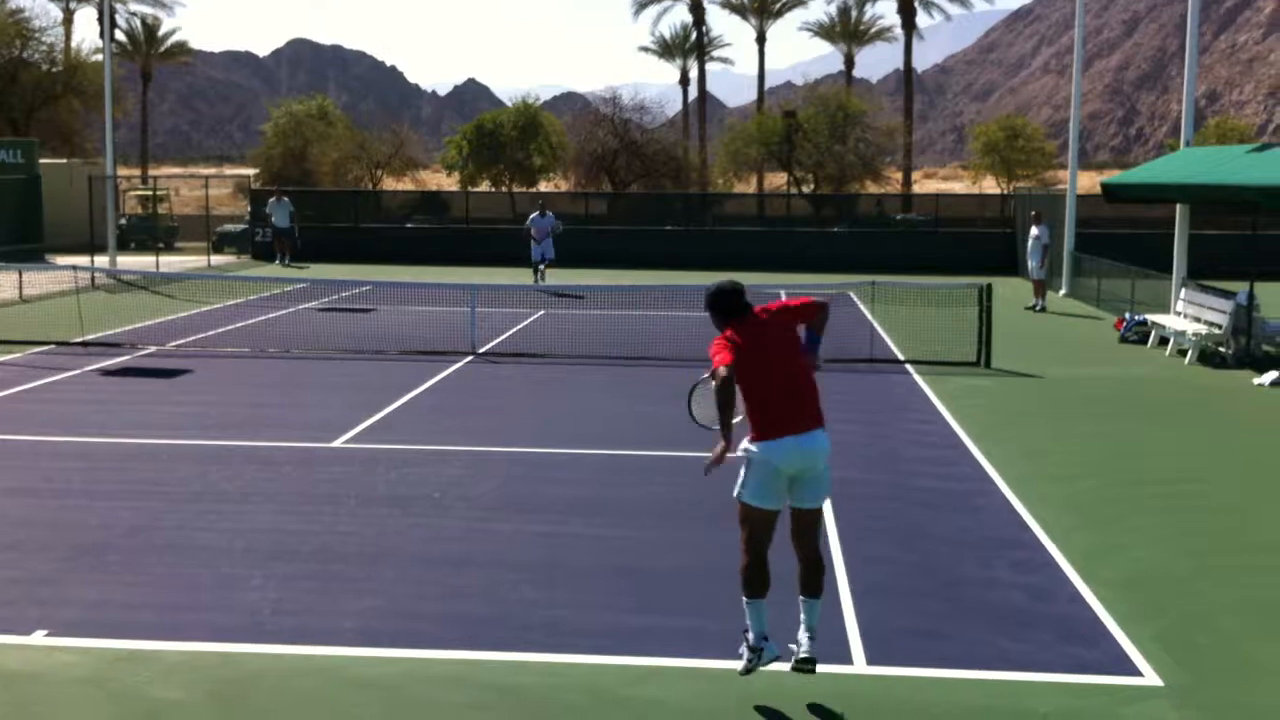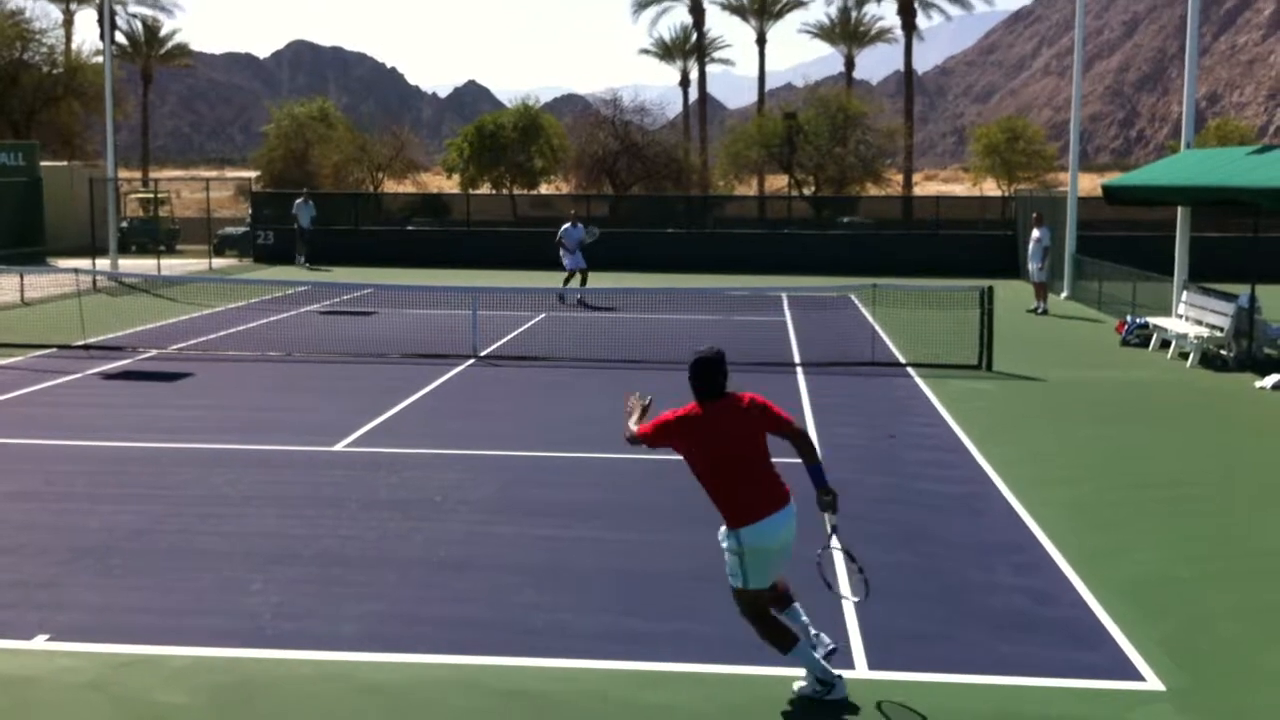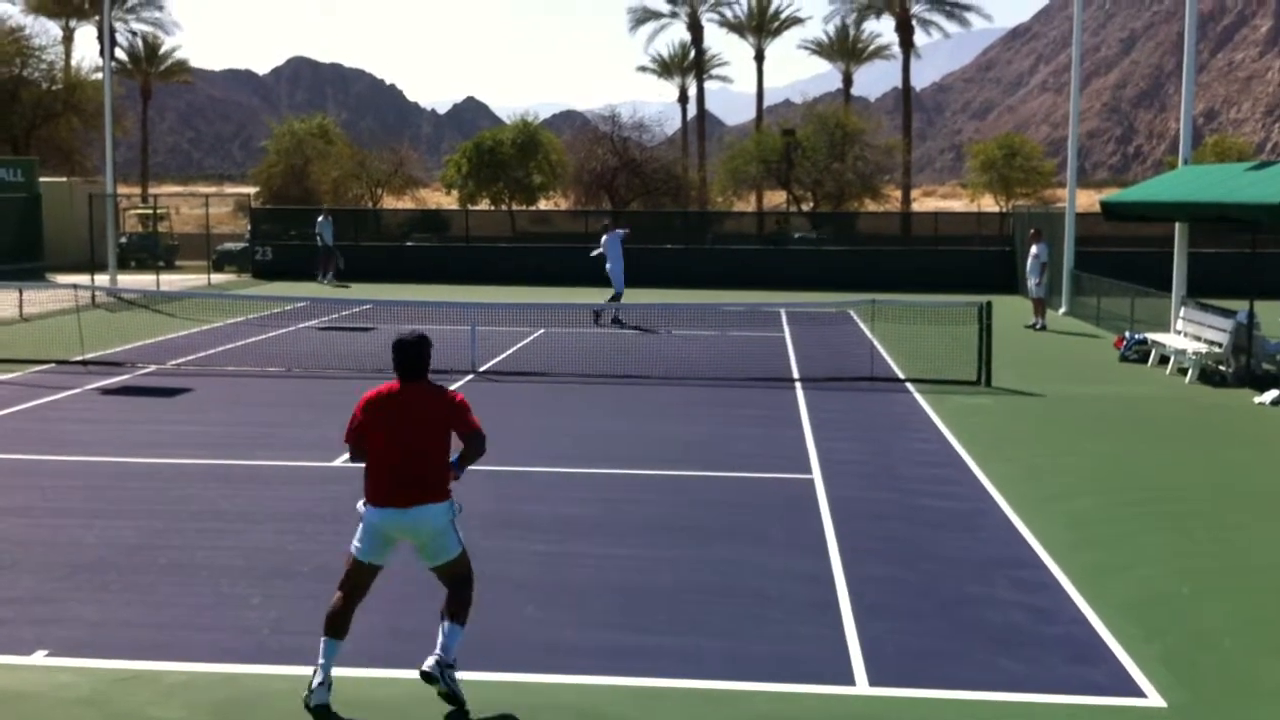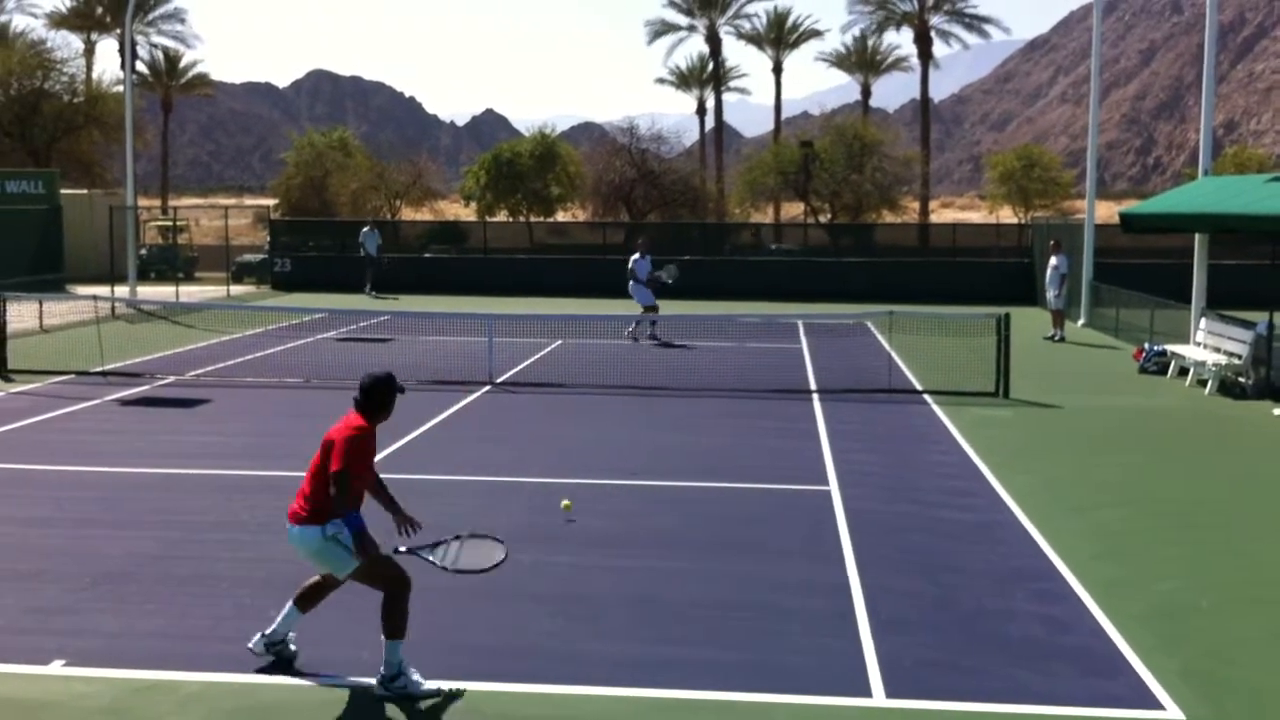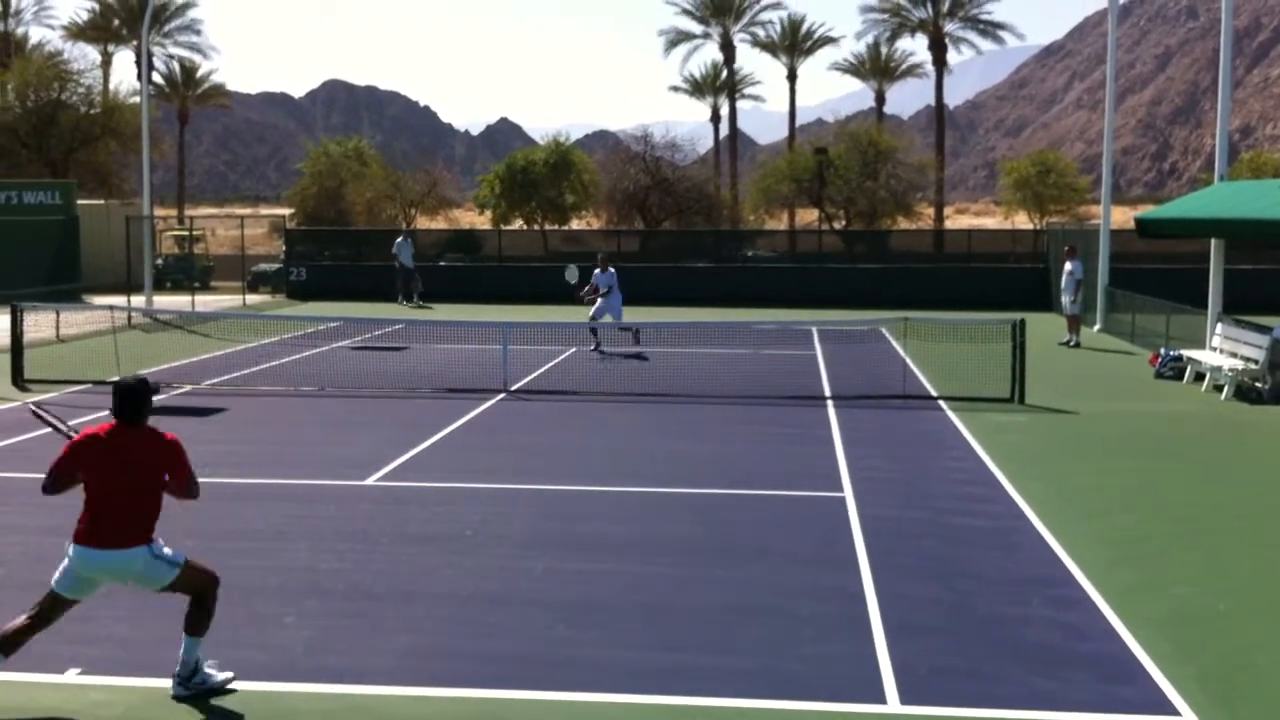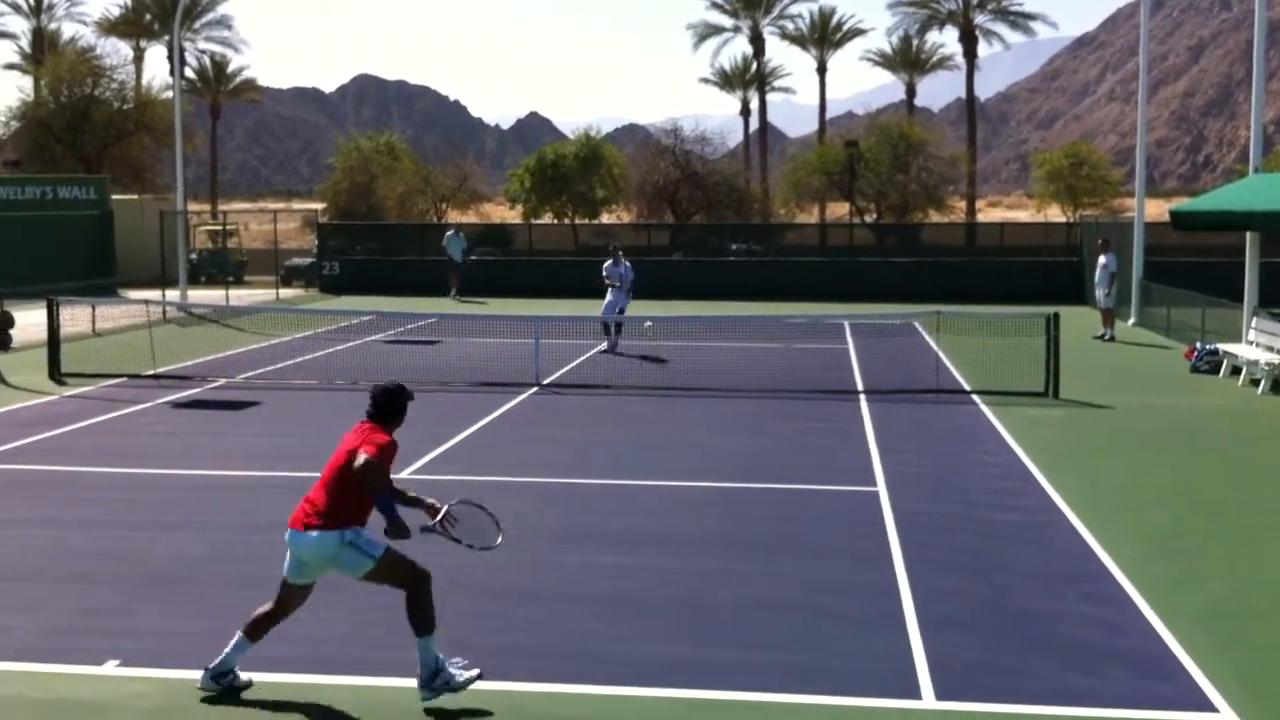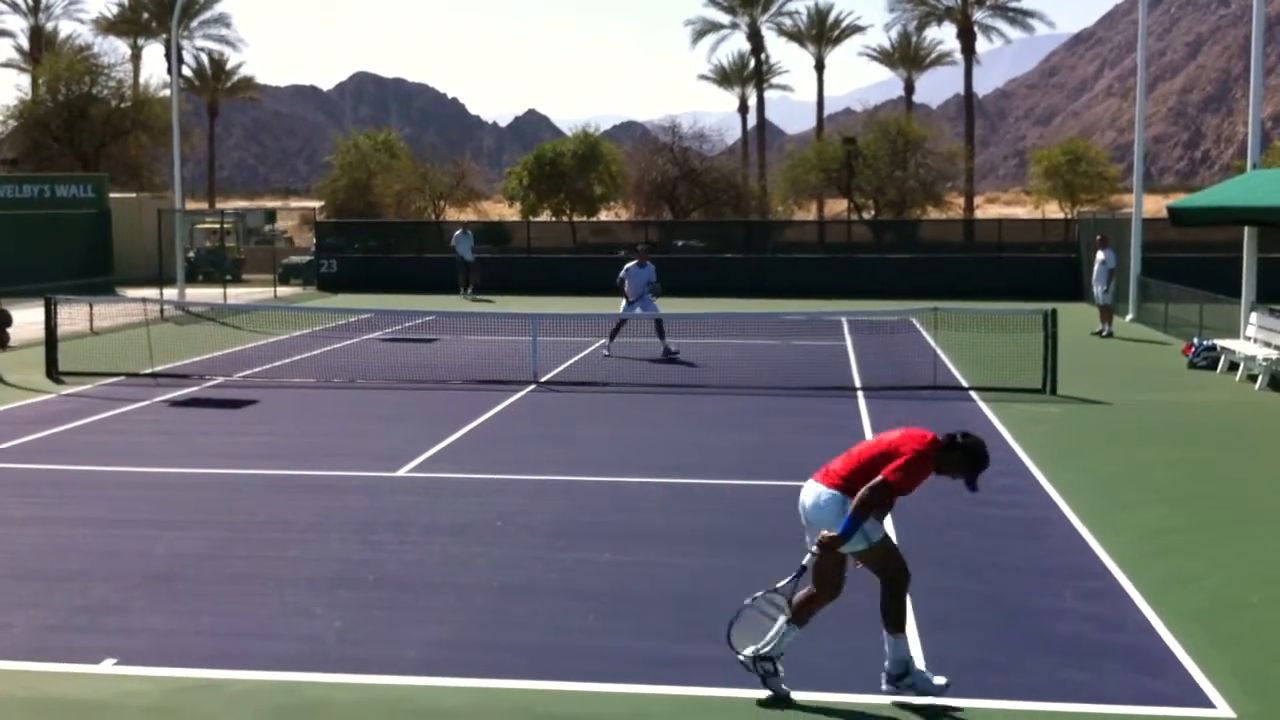
dt=0.7s
person 1, frame 1
left shoulder: (726, 342)
right shoulder: (777, 314)
left elbow: (725, 380)
right elbow: (821, 307)
left wrist: (726, 436)
right wrist: (808, 352)
left hip: (771, 448)
right hip: (815, 440)
left knee: (754, 549)
right knee: (808, 547)
left ankle: (757, 641)
right ankle: (807, 641)
person 1, frame 2
left shoulder: (679, 422)
right shoulder: (749, 404)
left elbow: (633, 437)
right elbow: (800, 437)
left wrist: (637, 412)
right wrist: (822, 486)
left hip: (751, 528)
right hip: (783, 511)
left knee: (753, 608)
right knee: (767, 580)
left ankle: (825, 679)
right ankle: (814, 639)
person 1, frame 3
left shoulder: (373, 400)
right shoulder: (449, 400)
left elbow: (356, 453)
right elbow: (478, 444)
right wrist: (457, 465)
left hip: (381, 511)
right hip: (432, 512)
left knee: (348, 593)
right knee: (460, 583)
left ankle: (322, 680)
right ankle: (442, 661)
person 1, frame 4
left shoulder: (355, 425)
right shoulder: (358, 434)
left elbow: (370, 479)
right elbow: (341, 492)
left wrist: (397, 510)
right wrist: (362, 536)
left hip: (305, 522)
right hip: (319, 528)
left knee: (334, 577)
right knee: (398, 584)
left ankle: (271, 639)
right ankle: (394, 674)
person 1, frame 5
left shoulder: (88, 441)
right shoulder: (166, 444)
left elbow: (49, 487)
right elbow: (191, 492)
left hip: (86, 550)
right hip: (135, 553)
left knee: (43, 613)
right knee: (207, 586)
right ankle: (189, 674)
person 1, frame 6
left shoulder: (361, 432)
right shoulder: (382, 441)
right elbow: (364, 473)
left wrist: (422, 502)
right wrist: (393, 517)
left hip: (299, 533)
right hip: (331, 536)
left knee: (283, 607)
right knee: (419, 581)
left ankle: (220, 671)
right ankle: (432, 673)
person 1, frame 7
left shoulder: (920, 440)
right shoulder: (920, 457)
right elbow: (874, 491)
right wrist: (842, 535)
left hip: (817, 492)
right hip: (833, 501)
left knee: (827, 588)
right knee: (896, 576)
left ankle: (765, 655)
right ankle: (899, 671)
